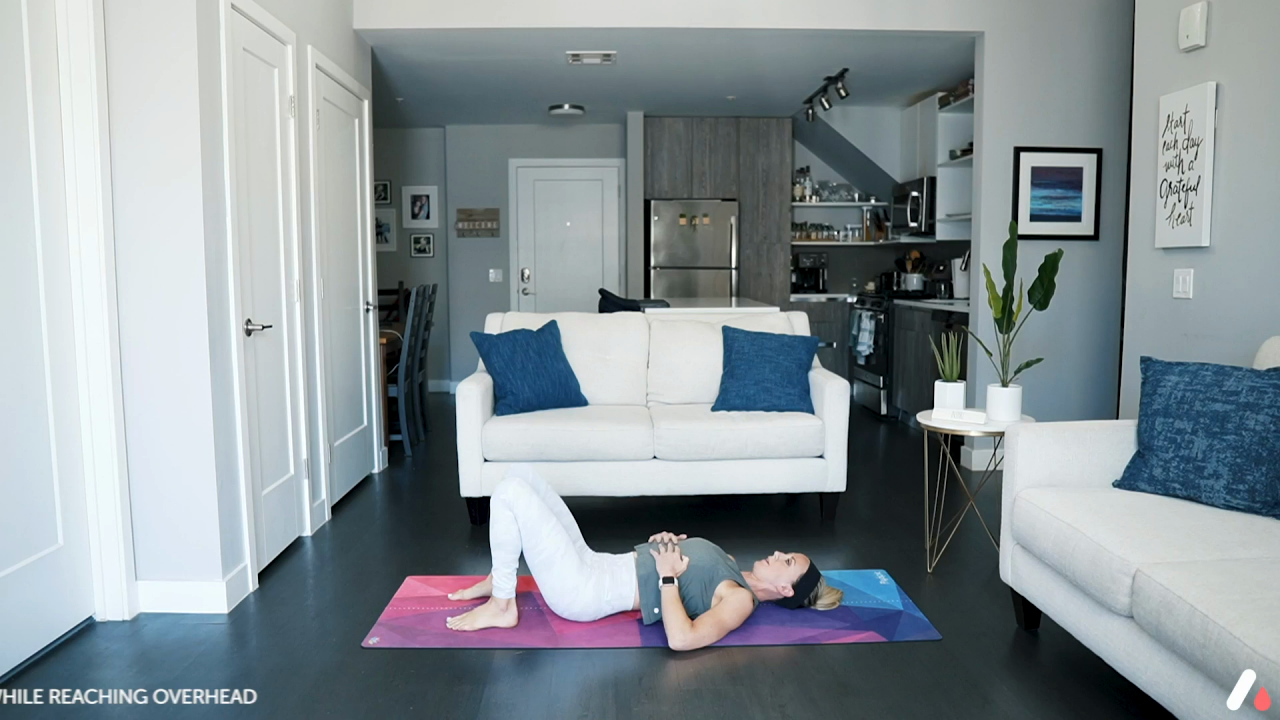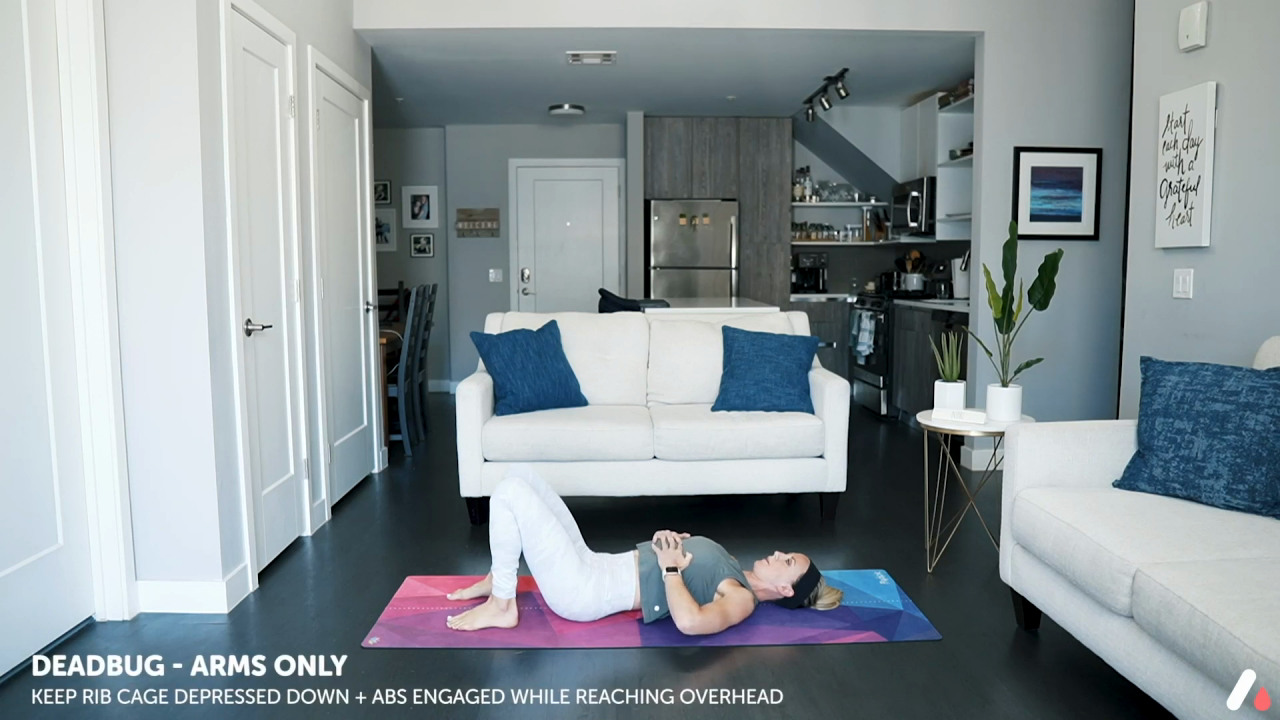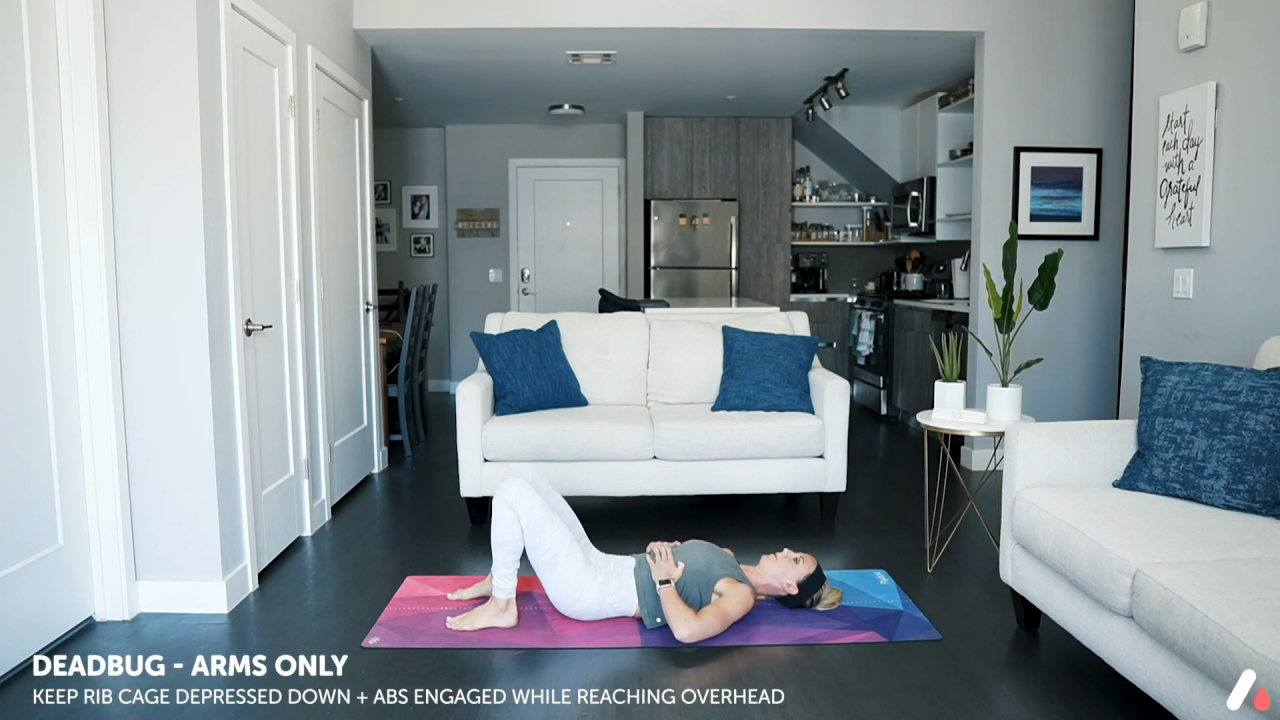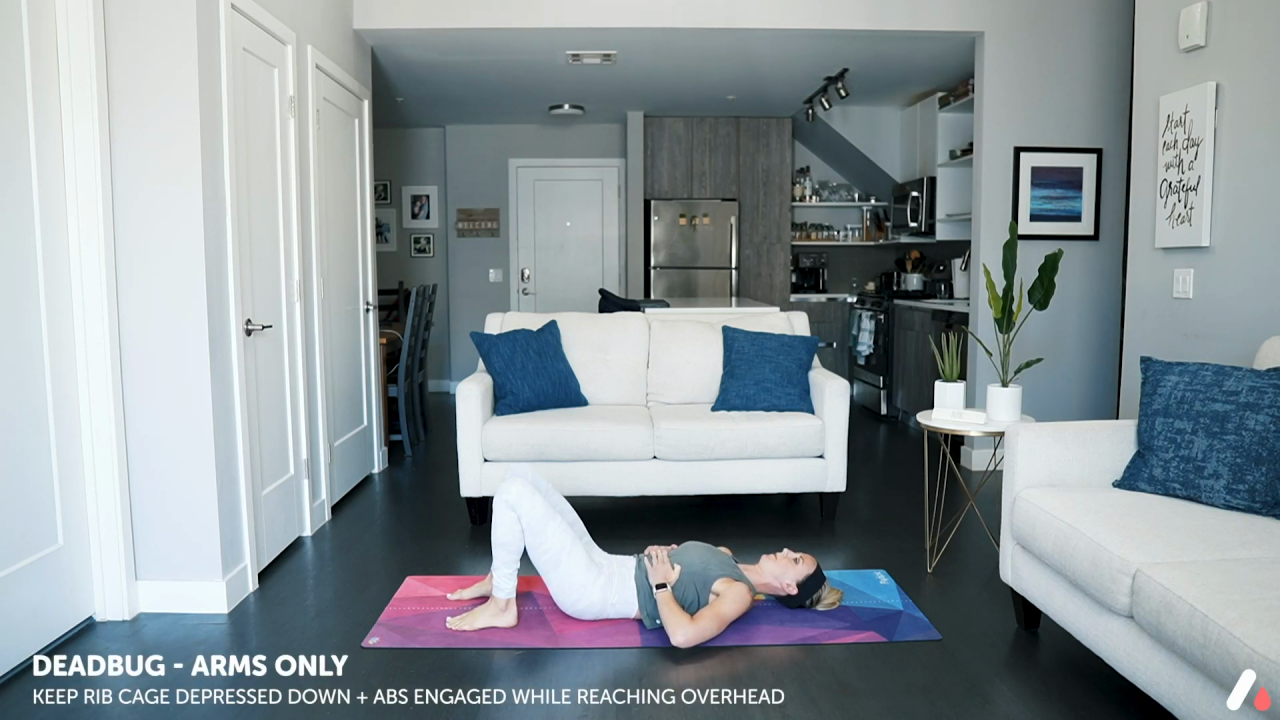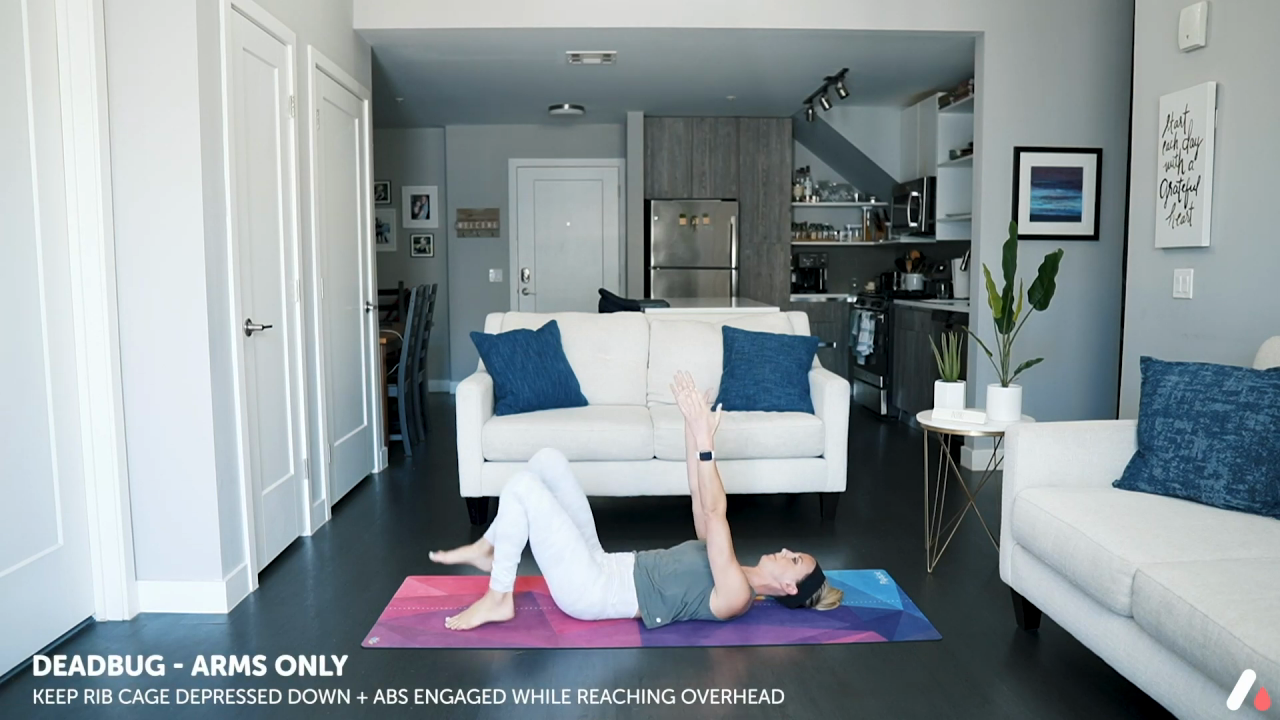
dt=1s
person 1, frame 1
left shoulder: (740, 600)
right shoulder: (732, 573)
left elbow: (681, 639)
left wrist: (668, 576)
right wrist: (667, 543)
left hip: (581, 591)
right hip: (592, 568)
left knee: (511, 491)
right knee: (522, 473)
left ankle: (501, 606)
right ankle: (499, 579)
person 1, frame 2
left shoulder: (741, 600)
right shoulder: (735, 575)
left elbow: (689, 621)
left wrist: (671, 567)
right wrist: (668, 542)
left hip: (581, 591)
right hip: (591, 567)
left knee: (508, 492)
right knee: (520, 473)
left ankle: (502, 606)
right ankle: (498, 578)
person 1, frame 3
left shoulder: (742, 595)
right shoulder: (734, 572)
left elbow: (686, 629)
left wrist: (664, 579)
right wrist: (668, 551)
left hip: (585, 590)
right hip: (598, 568)
left knee: (512, 493)
right knee: (521, 474)
left ankle: (501, 607)
right ankle: (498, 579)
person 1, frame 4
left shoulder: (739, 595)
right shoulder: (729, 562)
left elbow: (682, 636)
left wrist: (661, 584)
right wrist: (664, 556)
left hip: (590, 590)
right hip: (601, 567)
left knee: (514, 491)
right knee: (523, 475)
left ankle: (500, 607)
right ankle: (498, 579)
person 1, frame 5
left shoulder: (736, 594)
right shoulder: (727, 566)
left elbow: (715, 512)
right elbow: (700, 497)
left wrist: (705, 440)
right wrist: (692, 423)
left hip: (586, 591)
right hip: (600, 572)
left knee: (521, 486)
right knee: (546, 460)
left ankle: (498, 600)
right ankle: (489, 549)
